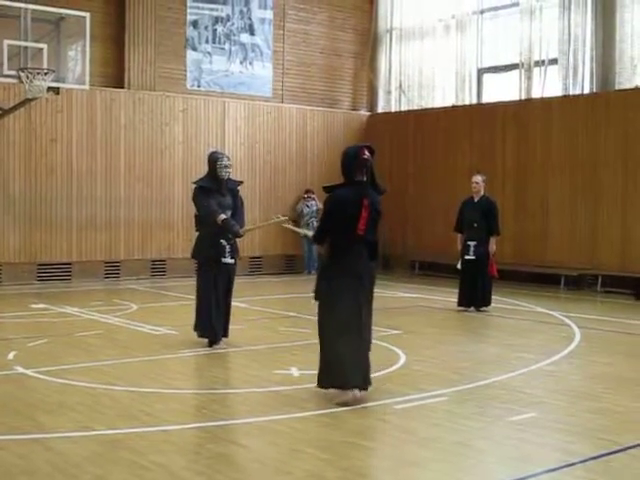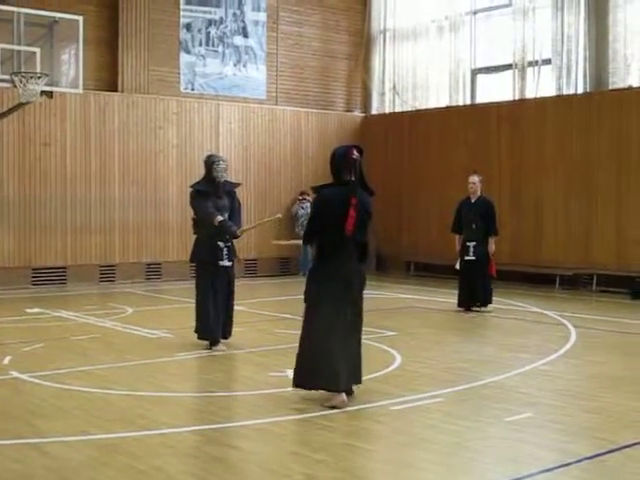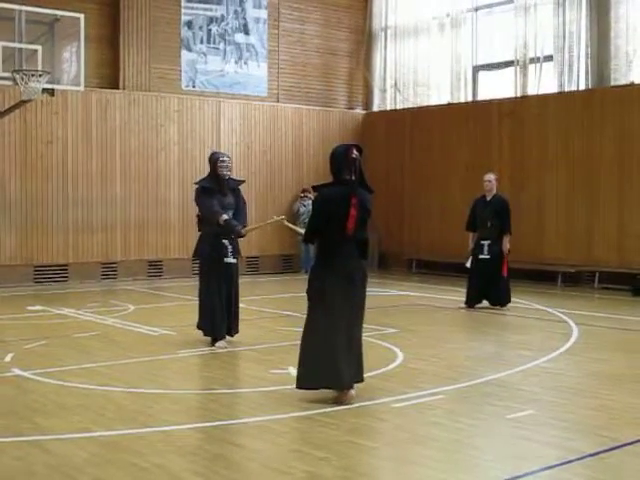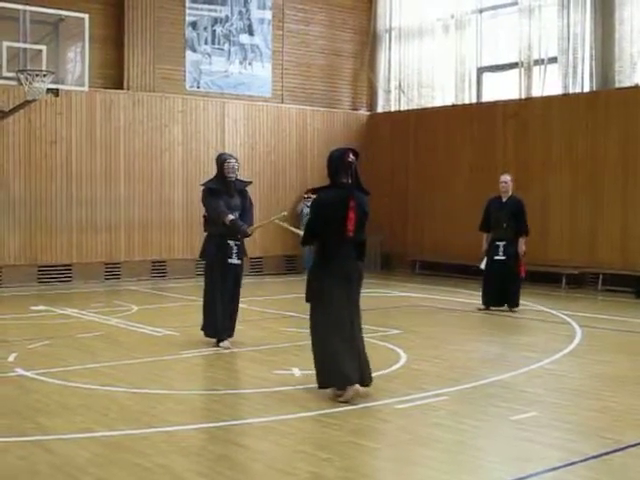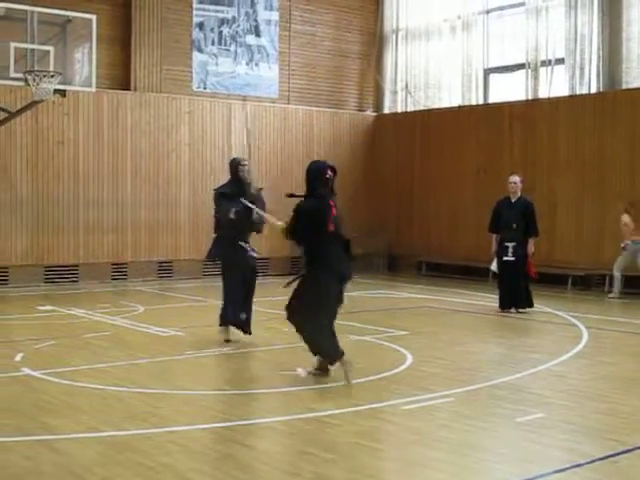
dt=0.4s
person 1, frame 1
left shoulder: (338, 197)
right shoulder: (374, 198)
left elbow: (321, 234)
right elbow: (370, 233)
left wrist: (320, 239)
left hip: (339, 268)
right hip: (364, 268)
left knee: (338, 325)
right knee: (358, 323)
left ankle: (349, 385)
right ankle: (356, 380)
person 1, frame 2
left shoulder: (325, 197)
right shoulder: (364, 199)
left elbow: (310, 234)
right elbow: (362, 234)
left wrist: (311, 239)
left hip: (328, 269)
right hip: (354, 270)
left knee: (325, 326)
right knee: (348, 325)
left ankle: (338, 389)
right ankle: (346, 383)
person 1, frame 3
left shoulder: (326, 196)
right shoulder: (364, 197)
left elbow: (311, 234)
right elbow: (360, 231)
left wrist: (310, 237)
left hip: (330, 267)
right hip: (355, 267)
left knee: (328, 325)
right knee: (349, 323)
left ankle: (343, 385)
right ankle: (347, 381)
person 1, frame 4
left shoulder: (323, 199)
right shoulder: (361, 200)
left elbow: (309, 236)
right elbow: (358, 234)
left wrist: (315, 238)
left hip: (328, 269)
right hip: (352, 268)
left knee: (329, 325)
right knee: (348, 322)
left ankle: (347, 381)
right ankle: (355, 377)
person 1, frame 5
left shoulder: (305, 208)
right shoulder: (332, 203)
left elbow: (296, 235)
left wrist: (292, 229)
left hip: (321, 268)
right hip: (339, 266)
left knee: (311, 316)
right knee: (318, 314)
left ankle: (338, 358)
right ankle: (324, 361)
person 2, frame 1
left shoulder: (233, 189)
right shoulder: (202, 190)
left elbow: (239, 211)
right elbow: (211, 211)
left wrist: (236, 228)
right wrist: (228, 224)
left hip: (228, 245)
right hip: (209, 245)
left knee: (224, 290)
right knee: (210, 290)
left ankle: (218, 332)
right ankle: (213, 335)
person 2, frame 2
left shoulder: (229, 191)
right shoulder: (199, 193)
left elbow: (236, 213)
right elbow: (208, 213)
left wrist: (234, 229)
right wrist: (224, 225)
left hip: (225, 246)
right hip: (207, 247)
left knee: (225, 291)
right knee: (209, 293)
left ankle: (217, 333)
right ankle: (213, 337)
person 2, frame 3
left shoulder: (234, 188)
right shoulder: (204, 190)
left elbow: (241, 210)
right elbow: (213, 211)
left wrist: (239, 227)
right wrist: (231, 224)
left hip: (230, 243)
right hip: (211, 244)
left knee: (230, 288)
right knee: (213, 289)
left ankle: (222, 331)
right ankle: (216, 334)
person 2, frame 4
left shoulder: (241, 189)
right shoulder: (211, 190)
left elbow: (248, 211)
right elbow: (219, 211)
left wrist: (245, 227)
right wrist: (235, 224)
left hip: (235, 244)
right hip: (217, 244)
left knee: (232, 289)
right knee: (217, 289)
left ankle: (225, 332)
right ankle: (221, 334)
person 2, frame 5
left shoulder: (254, 193)
right shoulder: (224, 193)
left elbow: (260, 210)
right elbow: (224, 215)
left wrist: (258, 221)
right wrist: (238, 212)
left hip: (242, 243)
right hip: (227, 244)
left knee: (246, 283)
left ankle: (232, 322)
right ankle: (230, 322)
person 3, frame 1
left shoulder: (489, 203)
right shoulder: (466, 203)
left elbow: (494, 227)
right elbow: (460, 225)
left wrist: (492, 244)
right wrist: (459, 242)
left hip: (483, 244)
right hip: (468, 243)
left knee: (483, 273)
right knee: (466, 273)
left ankle: (480, 302)
right ankle: (467, 302)
person 3, frame 2
left shoulder: (487, 203)
right shoulder: (463, 204)
left elbow: (492, 227)
right elbow: (458, 226)
left wrist: (491, 244)
right wrist: (458, 243)
left hip: (482, 244)
right hip: (467, 244)
left knee: (483, 273)
right knee: (466, 274)
left ankle: (483, 302)
right ankle: (467, 303)
person 3, frame 3
left shoulder: (502, 202)
right shoulder: (478, 202)
left elbow: (506, 226)
right elbow: (472, 224)
left wrist: (506, 243)
right wrist: (471, 242)
left hip: (497, 243)
right hip: (480, 242)
left knee: (498, 273)
right knee: (476, 271)
left ankle: (500, 301)
right ankle: (472, 300)
person 3, frame 4
left shoulder: (517, 203)
right shoulder: (492, 202)
left elbow: (523, 227)
right elbow: (486, 225)
left wrist: (522, 244)
right wrist: (485, 242)
left hip: (512, 244)
right hip: (495, 243)
left knee: (511, 274)
right knee: (491, 273)
left ankle: (512, 303)
right ankle: (489, 303)
person 3, frame 5
left shoulder: (527, 204)
right shoulder: (501, 204)
left elbow: (532, 228)
right elbow: (494, 226)
left wrist: (531, 245)
right wrist: (494, 244)
left hip: (521, 245)
right hip: (504, 244)
left knee: (520, 275)
right knee: (504, 275)
left ankle: (520, 304)
right ankle: (505, 304)
